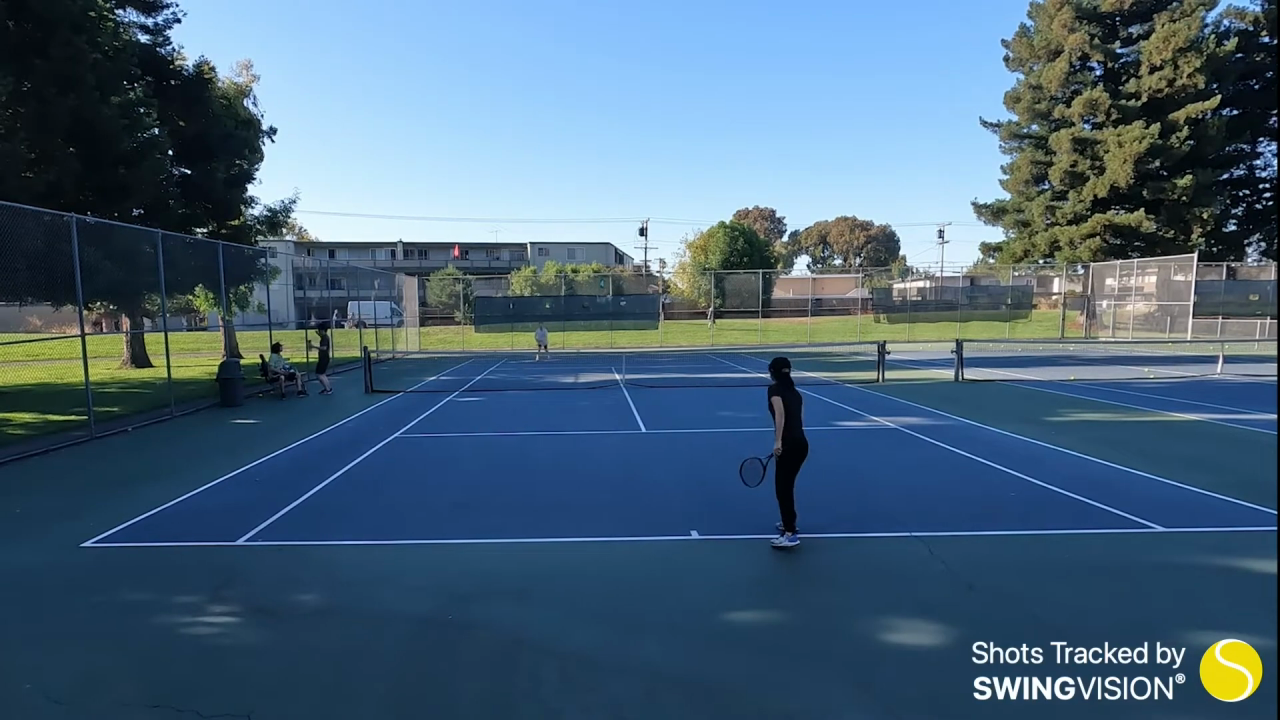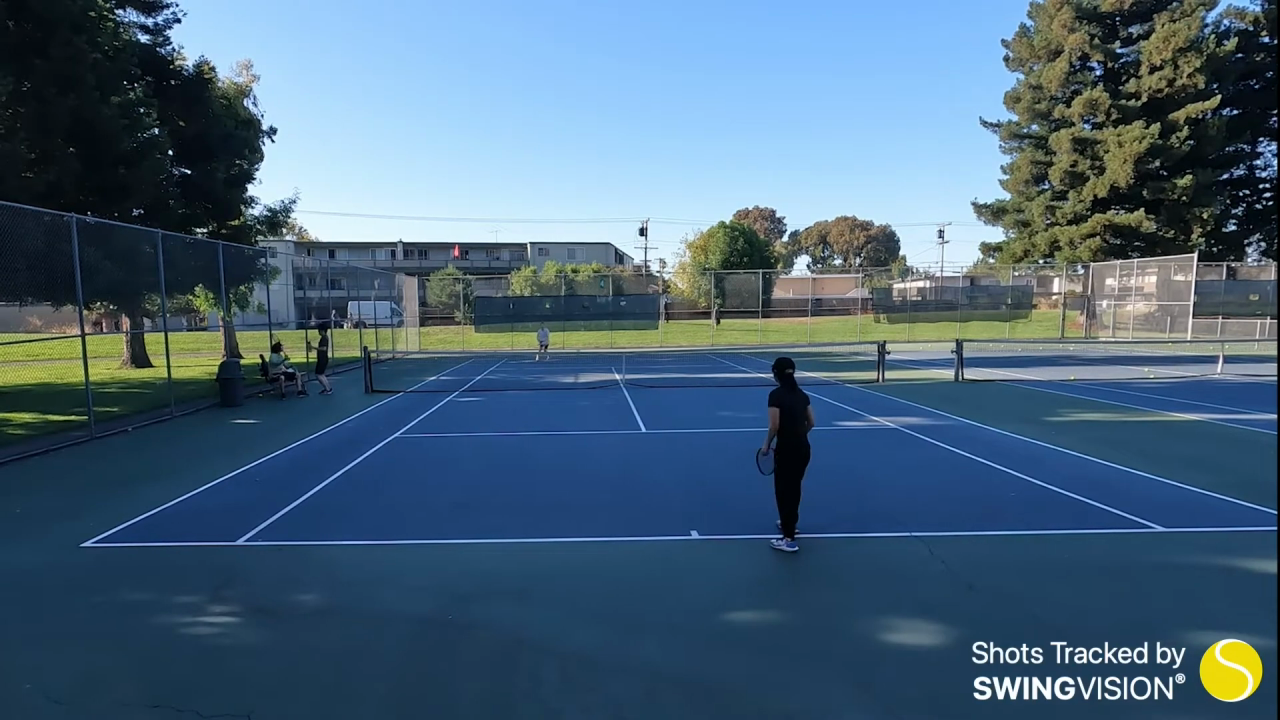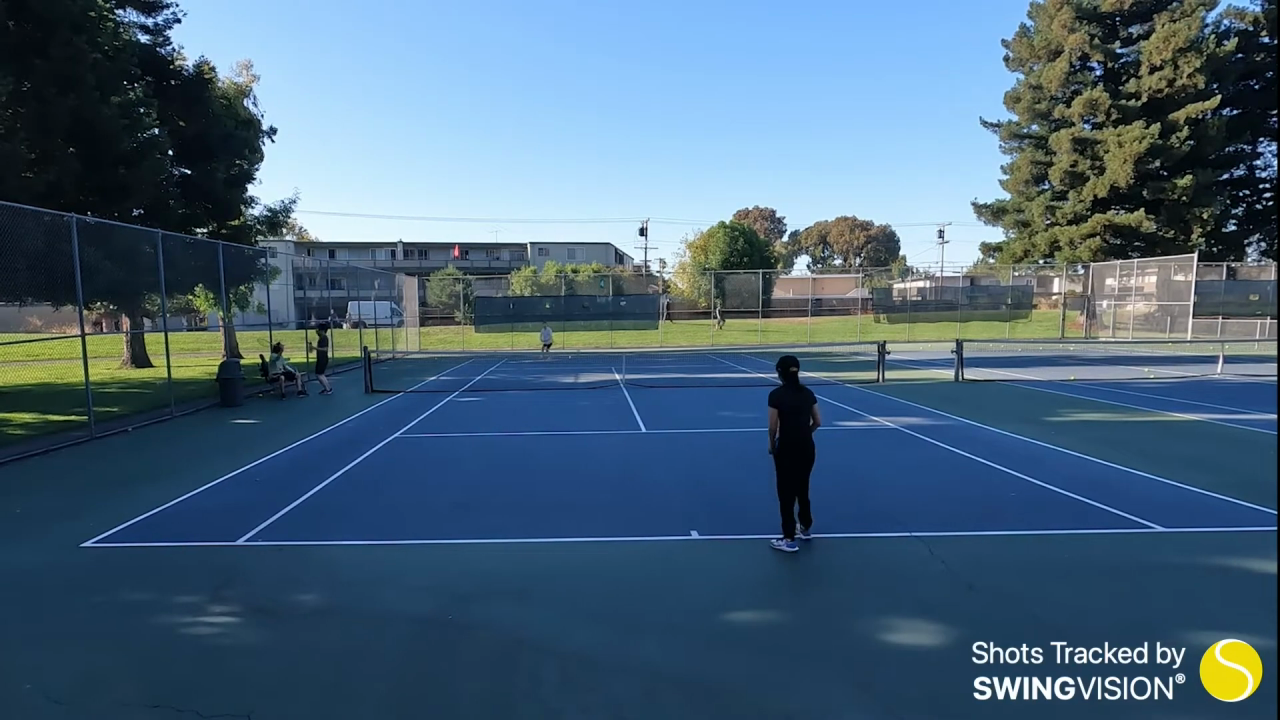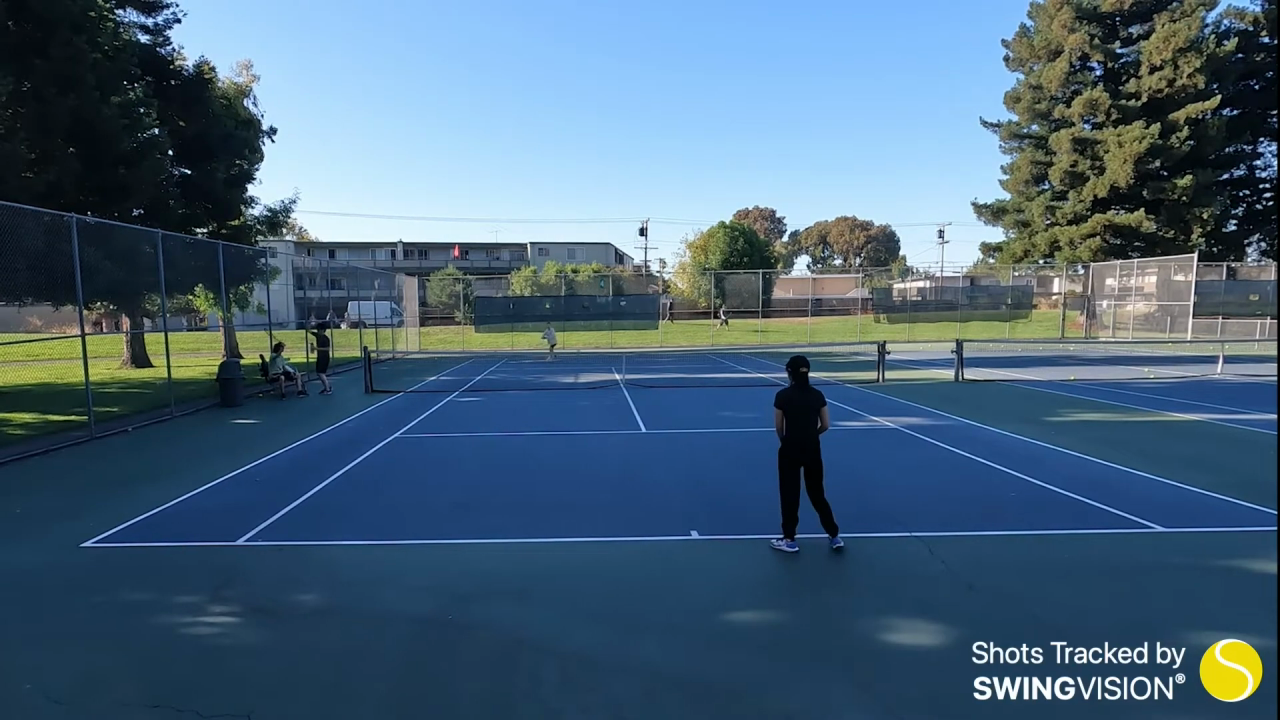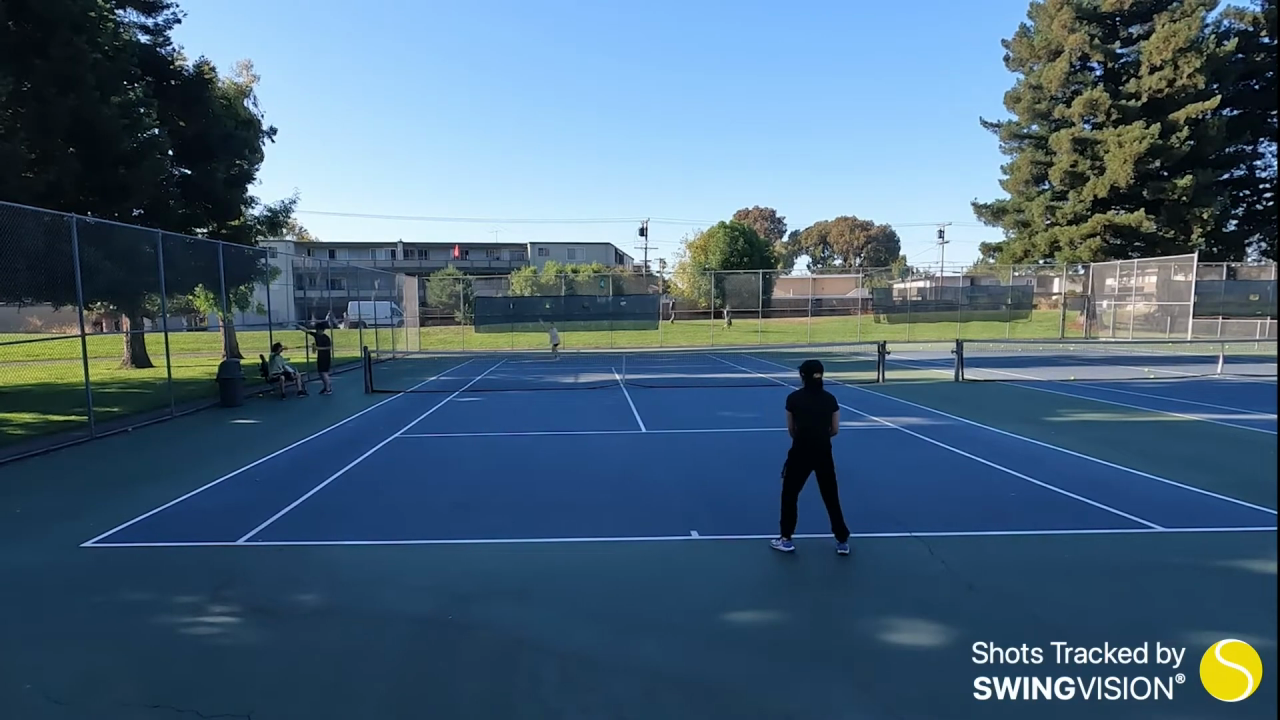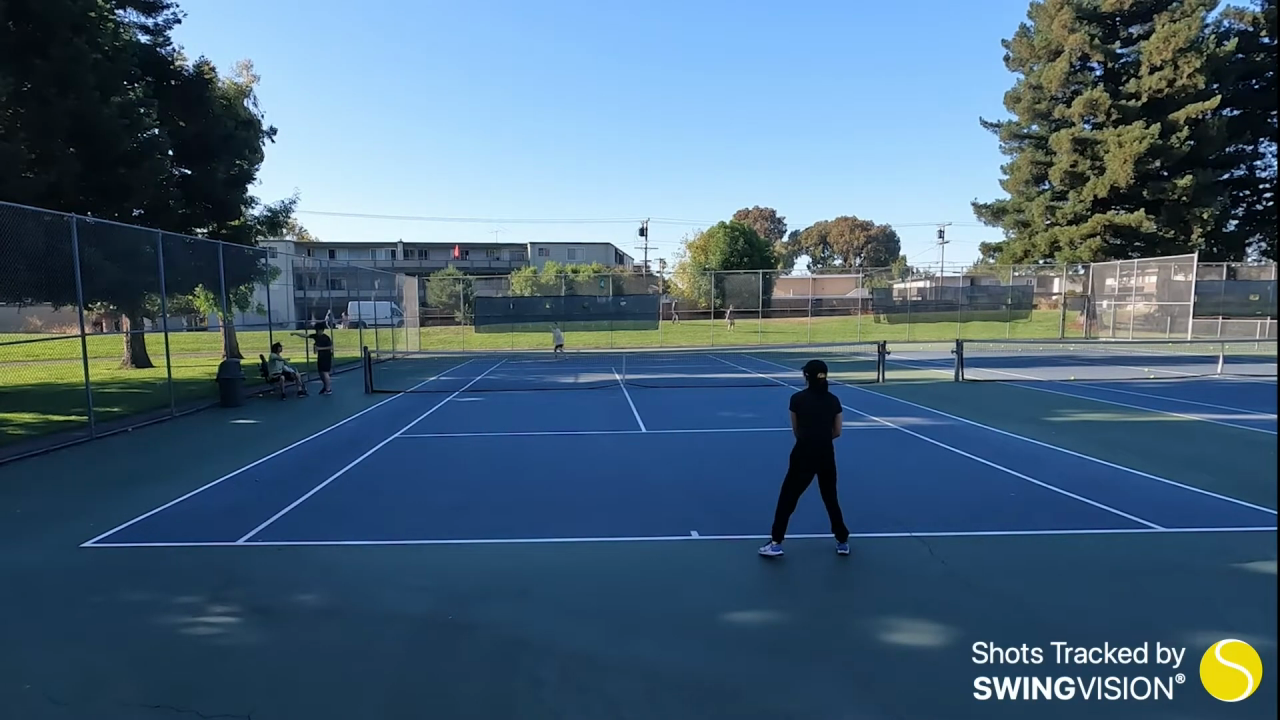
dt=0.2s
person 1, frame 1
left shoulder: (775, 389)
right shoulder: (795, 392)
left elbow: (780, 416)
left wrist: (778, 441)
left hip: (788, 445)
right hip: (801, 444)
left knee: (783, 488)
right knee: (787, 484)
left ankle: (790, 535)
right ankle: (789, 523)
person 1, frame 2
left shoulder: (776, 395)
right shoulder: (802, 394)
left elbow: (774, 426)
right elbow: (811, 423)
left wrist: (767, 445)
left hip: (786, 449)
right hip: (804, 447)
left knee: (783, 492)
right knee: (794, 488)
left ankle: (788, 539)
right ankle: (790, 524)
person 1, frame 3
left shoulder: (776, 395)
right shoulder: (808, 393)
left elbow: (773, 426)
right elbow: (817, 422)
left wrist: (772, 443)
left hip: (787, 448)
right hip: (807, 447)
left knee: (786, 492)
right knee: (802, 489)
left ankle: (789, 539)
right ankle: (806, 528)
person 1, frame 4
left shoulder: (782, 396)
right shoulder: (817, 395)
left elbow: (778, 427)
right elbow: (825, 426)
left hip: (791, 449)
right hip: (812, 449)
left knee: (789, 494)
right knee: (817, 493)
left ankle: (789, 539)
right ankle: (834, 536)
person 1, frame 5
left shoulder: (794, 398)
right shoulder: (830, 399)
left elbow: (792, 430)
right elbow: (834, 430)
left hip: (801, 451)
right hip: (823, 452)
left knee: (789, 494)
right knee: (831, 497)
left ankle: (786, 539)
right ankle: (842, 541)
person 1, frame 6
left shoulder: (797, 399)
right shoulder: (833, 401)
left elbow: (796, 429)
right elbow: (837, 432)
left hip: (803, 453)
right hip: (826, 454)
left knee: (788, 497)
right knee: (831, 498)
left ankle: (776, 543)
right ankle: (842, 542)
